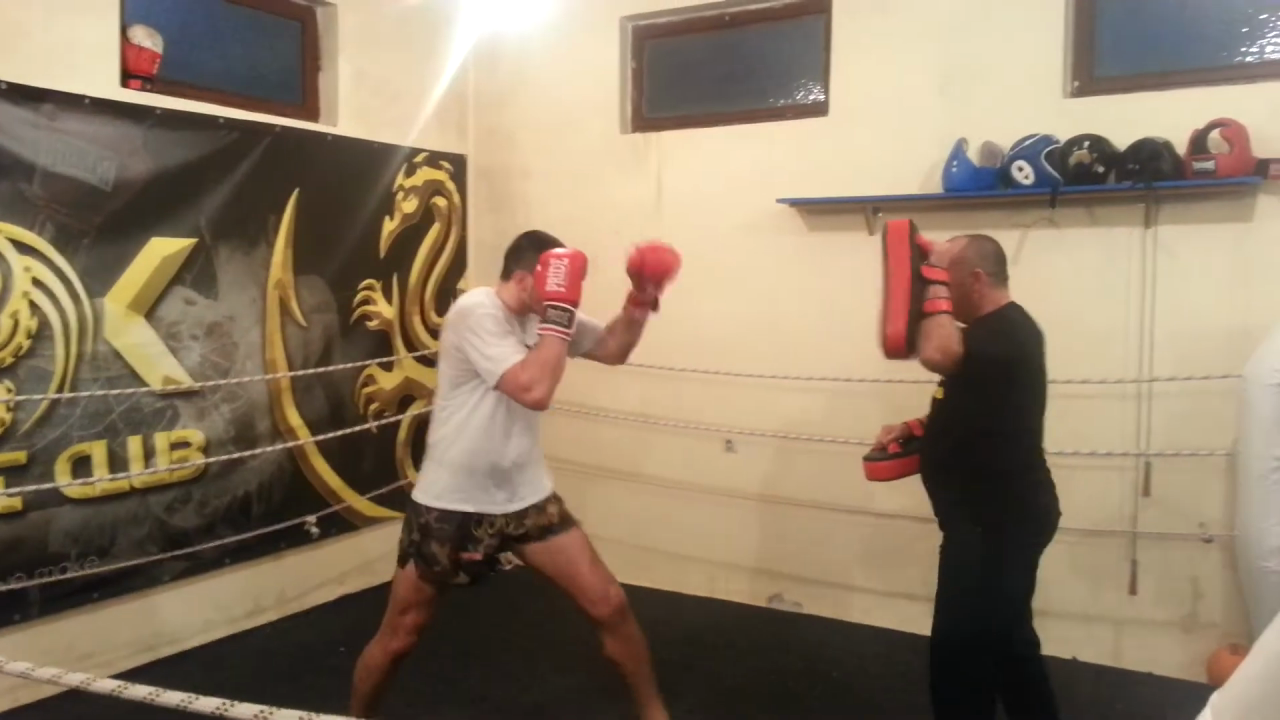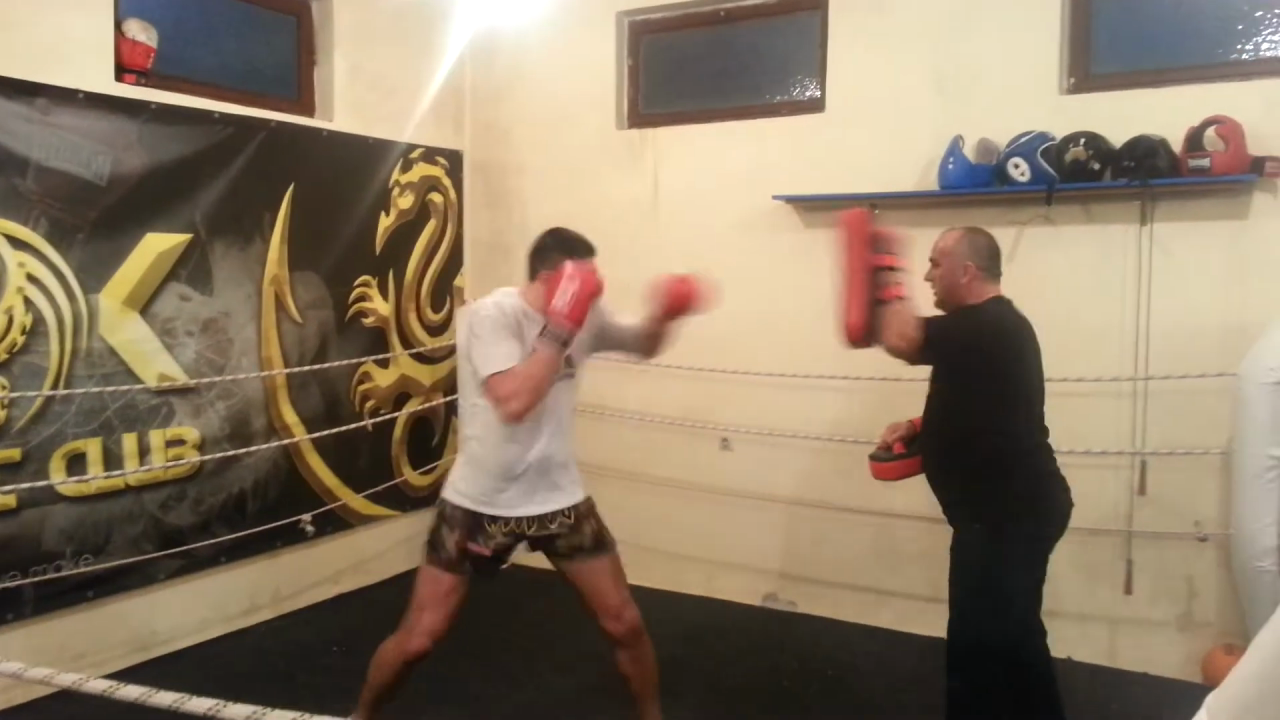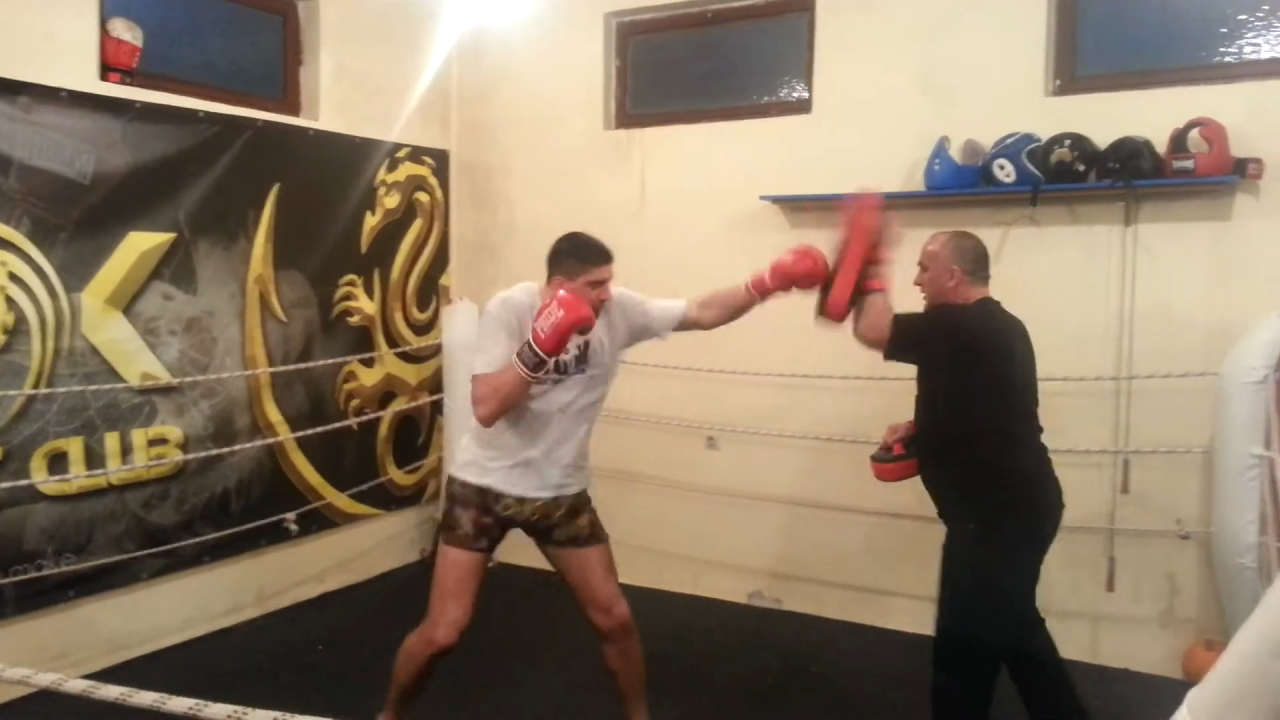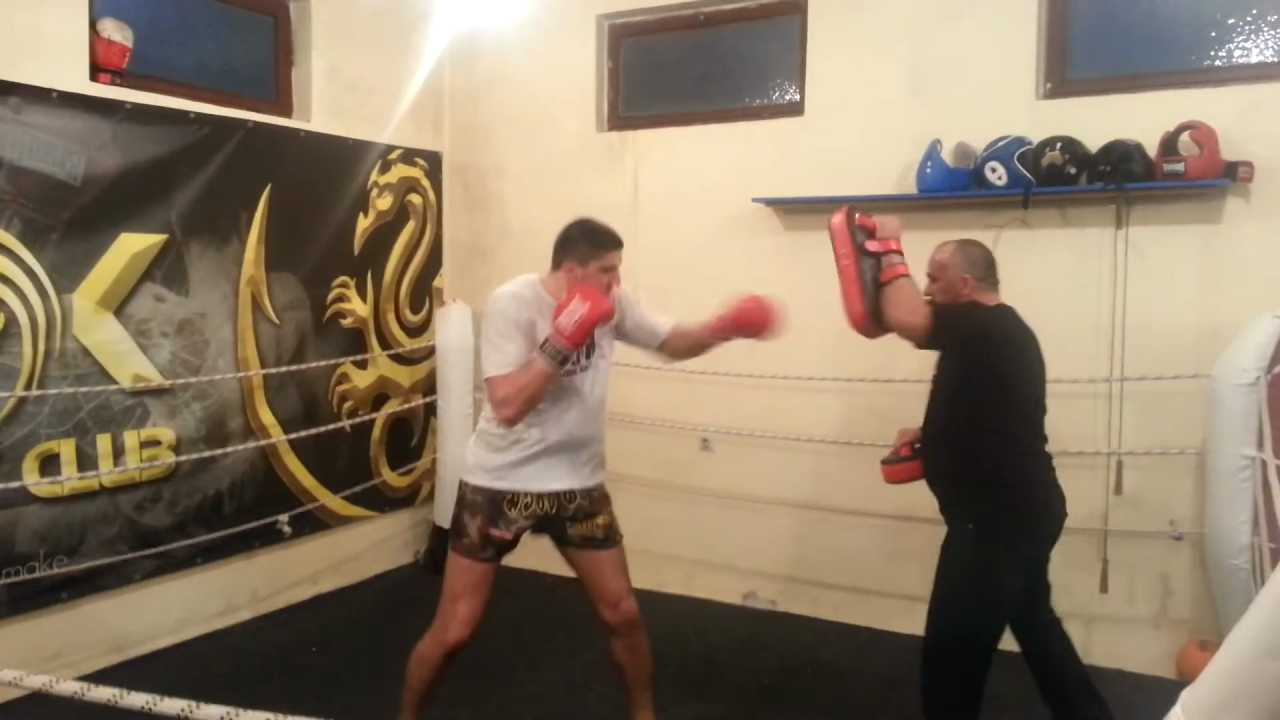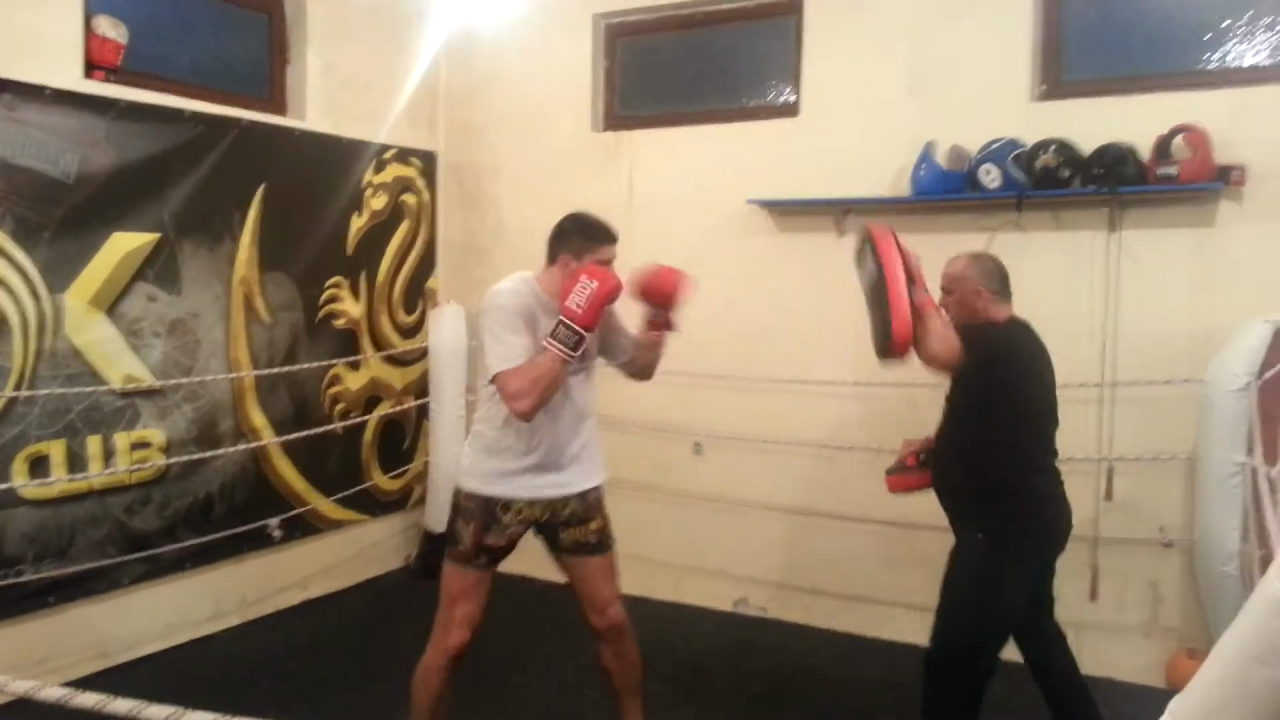
dt=0.1s
person 1, frame 1
left shoulder: (548, 313)
right shoulder: (475, 313)
left elbow: (611, 349)
right elbow: (535, 394)
left wrist: (644, 294)
right wrist: (557, 312)
left hip: (525, 496)
right hip: (450, 504)
left knee: (609, 606)
right knee: (399, 636)
person 1, frame 2
left shoulder: (579, 317)
right shoulder: (492, 313)
left elbow: (643, 343)
right elbow: (513, 404)
left wrist: (666, 311)
right wrist: (560, 327)
left hip: (559, 499)
right hip: (480, 503)
left knee: (625, 624)
right knee: (419, 638)
person 1, frame 3
left shoulder: (617, 307)
right shoulder: (506, 309)
left elbow: (700, 314)
right elbow: (487, 409)
left wrist: (770, 280)
right wrist: (540, 345)
left hip: (559, 488)
right hip: (483, 483)
left knee: (612, 619)
right knee: (444, 630)
person 1, frame 4
left shoulder: (611, 301)
right shoulder: (511, 302)
left elbow: (673, 344)
right elbow: (506, 407)
left wrist: (726, 325)
right wrist: (560, 343)
left hip: (577, 485)
right hip: (499, 483)
left knee: (622, 615)
right knee: (453, 630)
person 1, frame 5
left shoulder: (590, 303)
right shoulder: (509, 300)
left elbow: (641, 367)
right elbow: (522, 401)
left wrist: (659, 316)
right wrist: (573, 324)
left hip: (574, 485)
right hip: (496, 488)
left knee: (610, 619)
right knee: (454, 636)
person 2, frame 1
left shoulder: (1008, 331)
right shoulder: (995, 330)
left elbow: (938, 355)
left wrist: (935, 292)
right wrist: (914, 429)
left hip: (997, 520)
right hip: (1002, 514)
left knee: (960, 650)
right knee: (1006, 636)
person 2, frame 2
left shoulder: (985, 325)
right shoulder: (989, 324)
left elbow: (898, 339)
left wrist: (889, 268)
right wrist: (918, 428)
left hip: (1006, 515)
right hip: (1013, 509)
left knee: (976, 647)
right knee: (1014, 634)
person 2, frame 3
left shoulder: (965, 323)
right shoulder: (989, 325)
left elbow: (871, 331)
left wrist: (874, 261)
right wrist: (919, 428)
left hip: (998, 514)
right hip: (1019, 505)
left knee: (965, 647)
right knee: (1016, 626)
person 2, frame 4
left shoulder: (981, 327)
right shoulder: (1000, 330)
left elbow: (907, 320)
left wrist: (888, 251)
right wrist: (929, 432)
left hip: (996, 516)
right hip: (1019, 507)
left knee: (955, 644)
right knee: (1033, 621)
person 2, frame 5
left shoulder: (1006, 343)
right shoulder: (1003, 344)
left elbow: (939, 353)
left wrist: (918, 285)
right wrist: (935, 444)
left hip: (1005, 526)
right hip: (1024, 518)
left knee: (956, 658)
right knee: (1036, 633)
